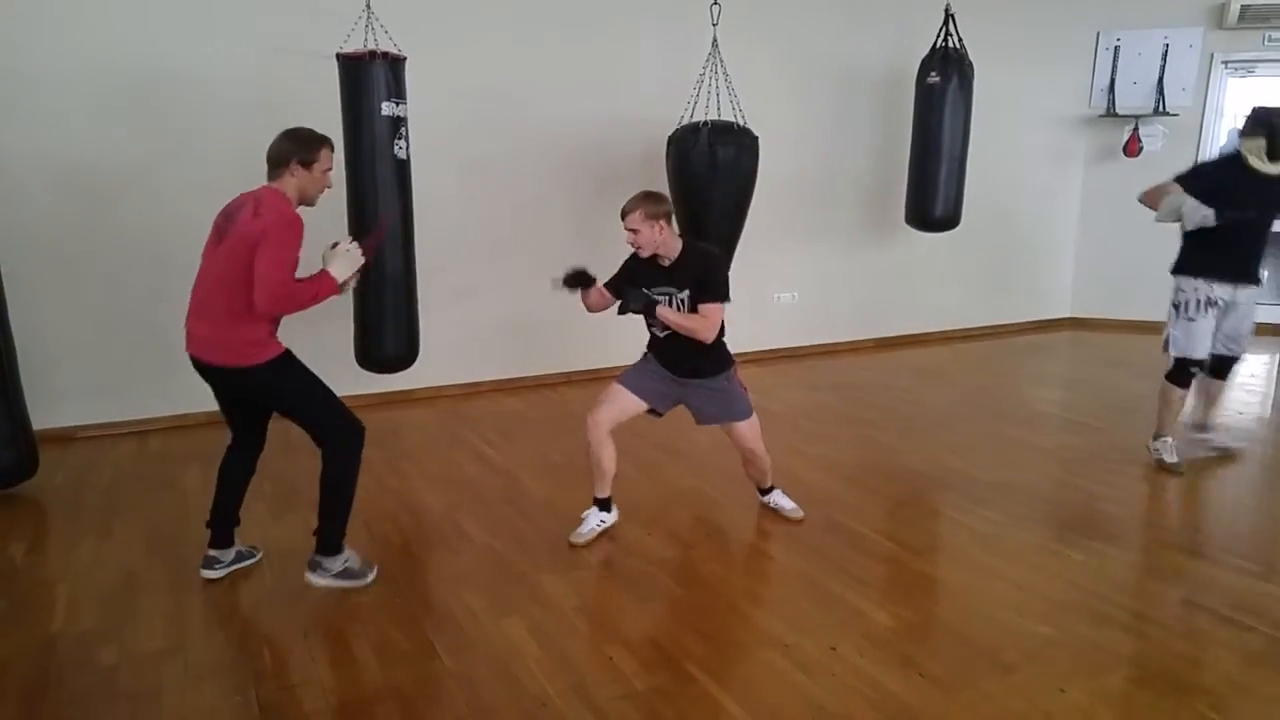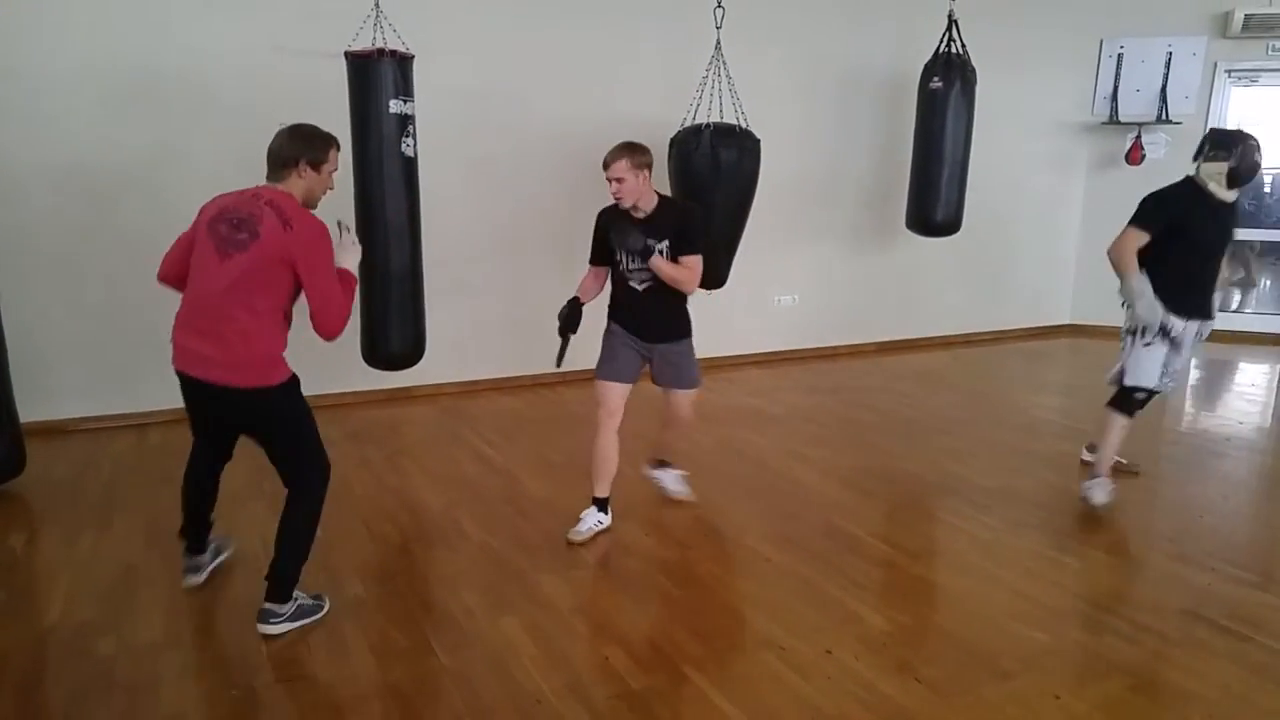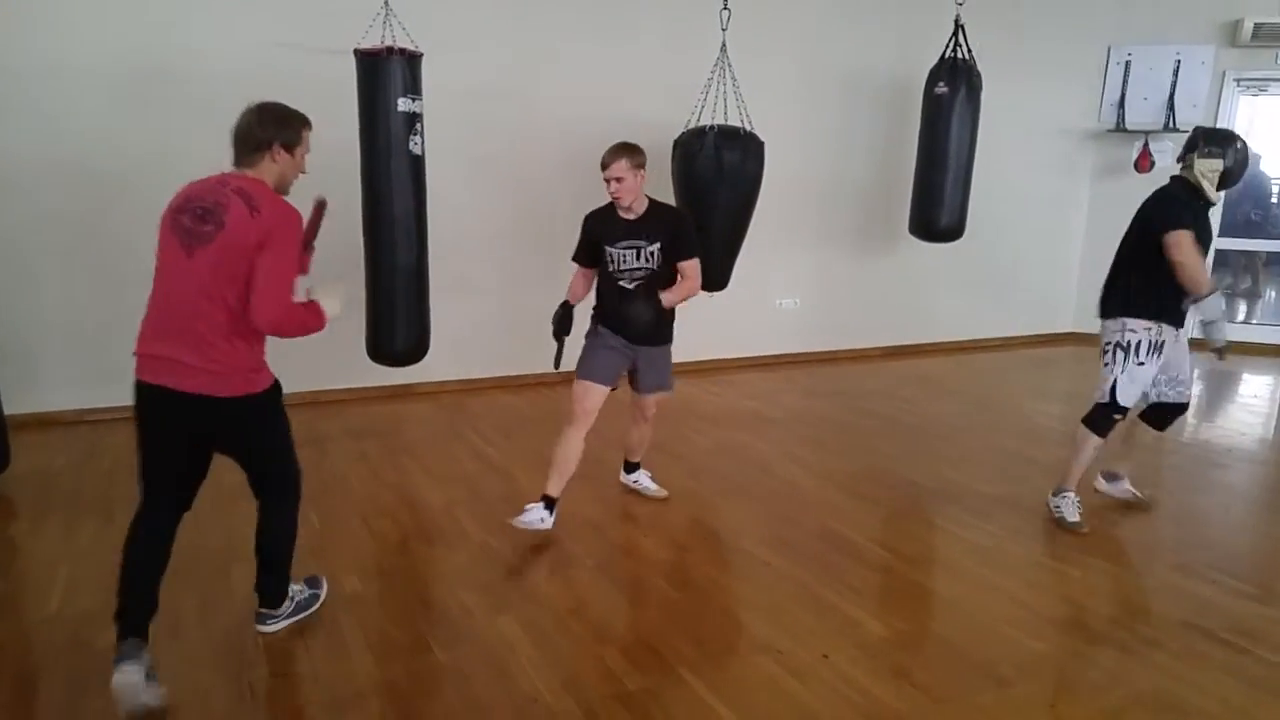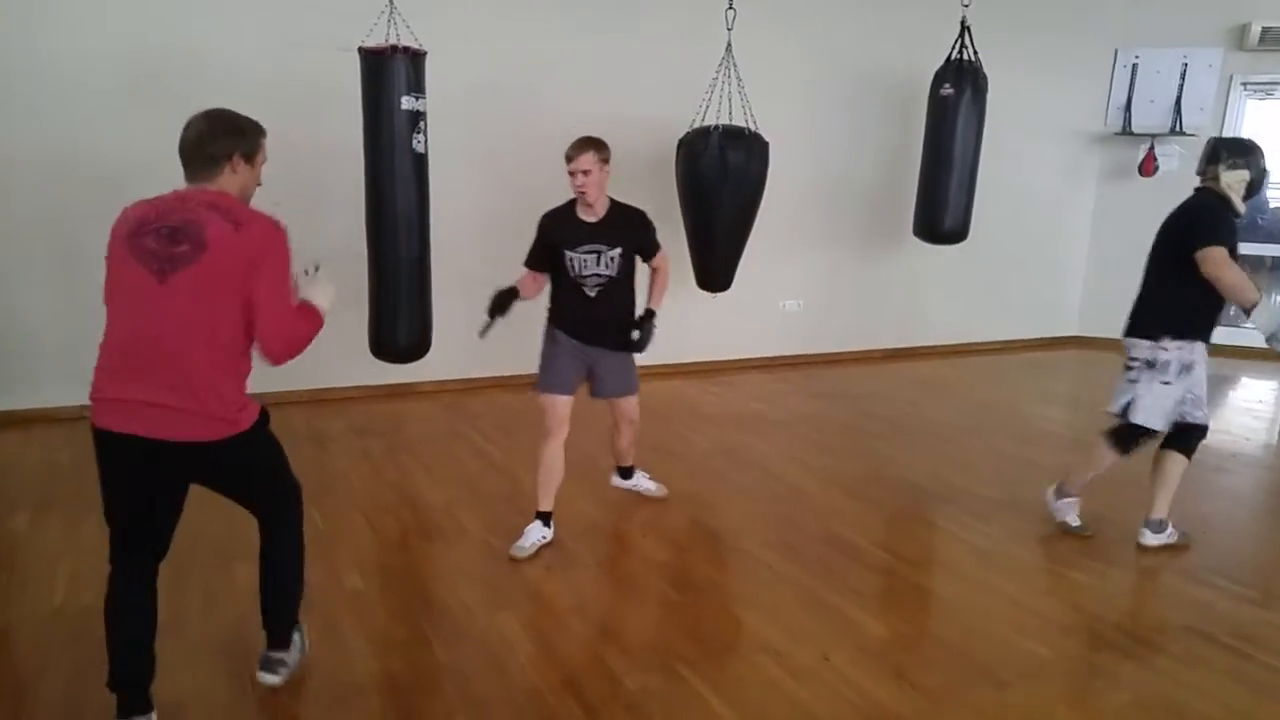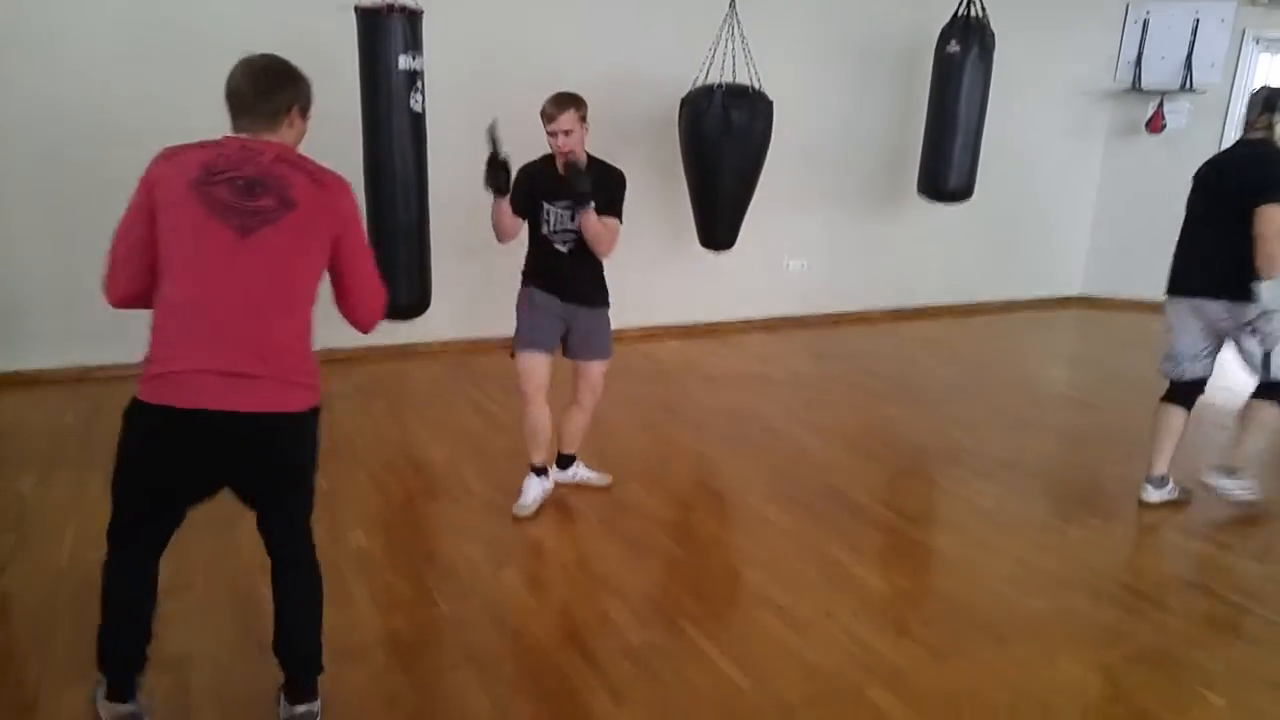
dt=0.3s
person 1, frame 1
left shoulder: (244, 206)
right shoulder: (282, 219)
right elbow: (270, 300)
left wrist: (331, 274)
right wrist: (331, 276)
left hip: (207, 350)
right hip: (249, 356)
left knee: (247, 438)
right knee: (345, 435)
left ankle: (220, 549)
right ankle: (329, 556)
person 1, frame 2
left shoulder: (218, 207)
right shoulder: (306, 230)
left elbow: (170, 273)
right elbow: (331, 323)
right wrist: (346, 269)
left hip: (192, 367)
right hip: (256, 379)
left knee: (209, 452)
right knee: (309, 478)
left ankle: (197, 552)
right ankle: (279, 603)
person 1, frame 3
left shoulder: (187, 199)
right shoulder: (277, 215)
right elbow: (268, 315)
right wrist: (319, 310)
left hip: (156, 379)
right hip: (233, 390)
left knee: (159, 507)
right knee: (279, 488)
left ankle: (130, 651)
right ankle: (275, 601)
person 1, frame 4
left shoulder: (132, 222)
right shoulder: (259, 233)
right elbow: (279, 344)
right wrist: (313, 304)
left hip: (118, 424)
right hip: (218, 429)
left knee: (134, 563)
right knee: (282, 508)
right ankle: (280, 649)
person 1, frame 5
left shoulder: (170, 170)
right shoulder: (329, 192)
left elbow: (121, 288)
right elbow: (367, 312)
left hip: (173, 403)
right hip: (281, 409)
left knee: (133, 545)
right knee: (291, 545)
person 2, frame 1
left shoulder: (708, 262)
right shoulder: (638, 265)
left elbow: (708, 330)
right elbow: (598, 303)
left wrist: (653, 308)
right wrist: (585, 284)
left hip: (710, 371)
right hip: (659, 365)
left knee: (752, 445)
right knee: (597, 422)
left ankle: (768, 494)
right ankle: (602, 509)
person 2, frame 2
left shoulder: (681, 216)
right shoulder: (608, 220)
left elbow: (690, 281)
right elbow: (597, 272)
left wrist: (647, 254)
right wrist: (576, 303)
left hip: (672, 333)
right hip: (624, 331)
left knee: (681, 413)
right knee: (607, 419)
left ankle: (663, 467)
right ankle: (599, 509)
person 2, frame 3
left shoulder: (672, 221)
right shoulder: (596, 222)
left elbow: (693, 282)
right elbow: (585, 274)
left wrist: (656, 304)
right wrist: (567, 305)
left hip: (653, 337)
right hip: (607, 333)
left knee: (645, 413)
right knee: (579, 418)
left ankle: (632, 471)
right ankle: (546, 506)
person 2, frame 4
left shoulder: (633, 222)
right shoulder: (554, 223)
left elbow: (660, 268)
right elbow: (534, 280)
left wrist: (650, 316)
right wrist: (513, 293)
left hip: (615, 341)
right hip: (564, 337)
left knee: (628, 417)
right knee: (555, 429)
left ankle: (627, 473)
right ankle: (542, 523)
person 2, frame 5
left shoulder: (609, 178)
right shoulder: (532, 174)
left elbow: (605, 247)
right elbow: (506, 233)
left wrist: (582, 202)
right wrist: (498, 194)
left hip: (589, 299)
right hip: (541, 294)
left knee: (589, 391)
right knee: (532, 389)
left ankle: (566, 465)
right ankle: (538, 475)
person 3, frame 1
right shoulder: (1215, 172)
right elbow: (1150, 196)
right wrist: (1186, 208)
left hip: (1242, 284)
right hip: (1202, 281)
left knee: (1225, 360)
right knee: (1189, 363)
left ankle: (1203, 425)
right ankle: (1162, 439)
person 3, frame 2
left shoulder: (1225, 207)
right shoulder: (1168, 201)
right elbow: (1121, 248)
left wrist: (1207, 311)
right wrist: (1140, 299)
left hip: (1188, 317)
right hip: (1154, 313)
left knee: (1147, 388)
right knee: (1135, 389)
left ankle: (1100, 447)
right ankle: (1097, 479)
person 3, frame 3
left shoulder: (1193, 204)
right shoulder: (1172, 200)
right elbow: (1184, 257)
left wrist: (1205, 312)
right wrist: (1213, 311)
left hip: (1163, 322)
right hip: (1135, 320)
left knee: (1174, 402)
right knee: (1114, 407)
left ankle: (1115, 474)
right ankle: (1064, 494)
person 3, frame 4
left shoulder: (1197, 210)
right shoulder: (1213, 212)
right elbow: (1219, 269)
left hip: (1177, 339)
right hip: (1166, 340)
left knee: (1188, 428)
right knee: (1138, 429)
left ankle: (1156, 526)
right ankle: (1066, 495)
person 3, frame 5
left shoulder: (1215, 164)
left hip: (1187, 289)
right hip: (1237, 295)
left knee: (1186, 383)
left ankle: (1157, 481)
right ankle: (1231, 471)
